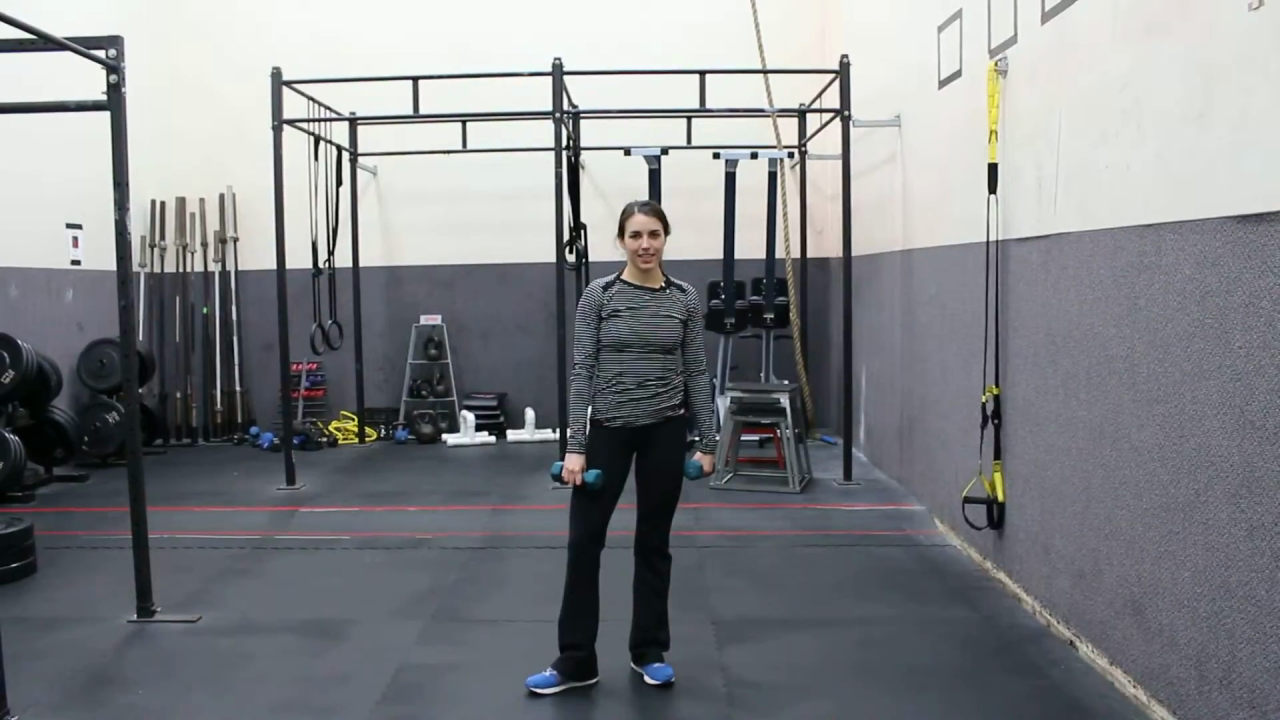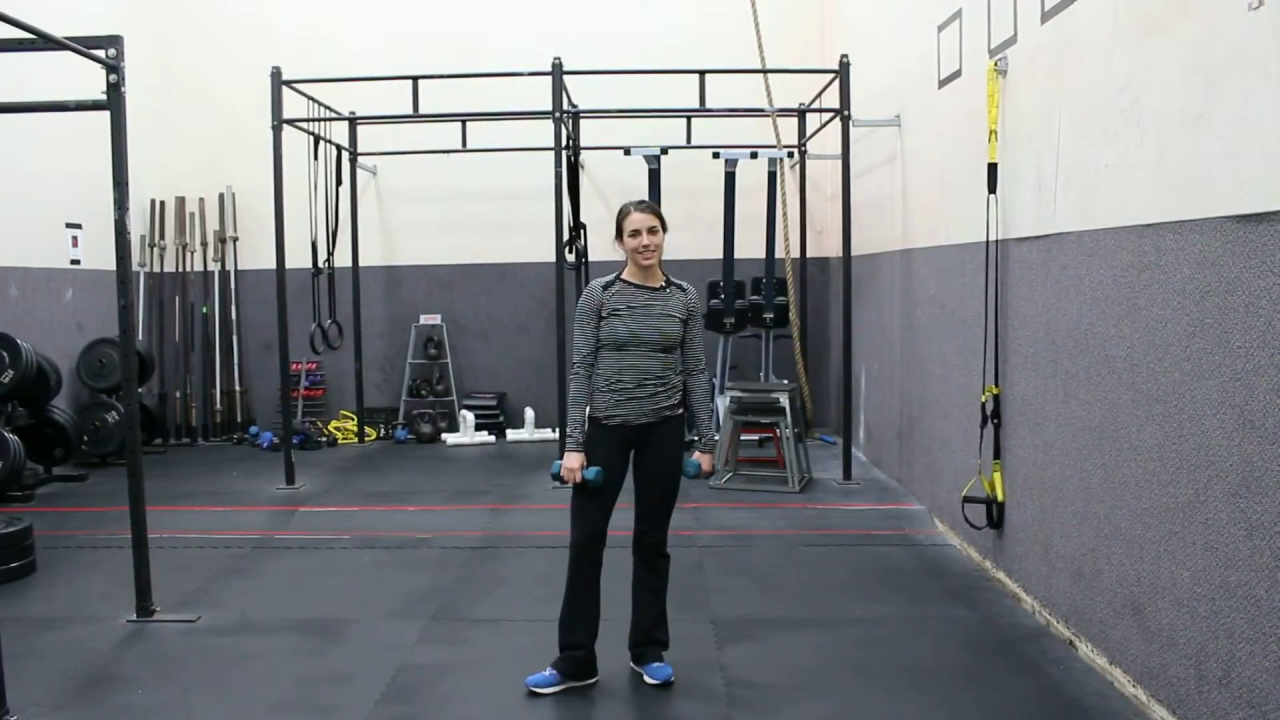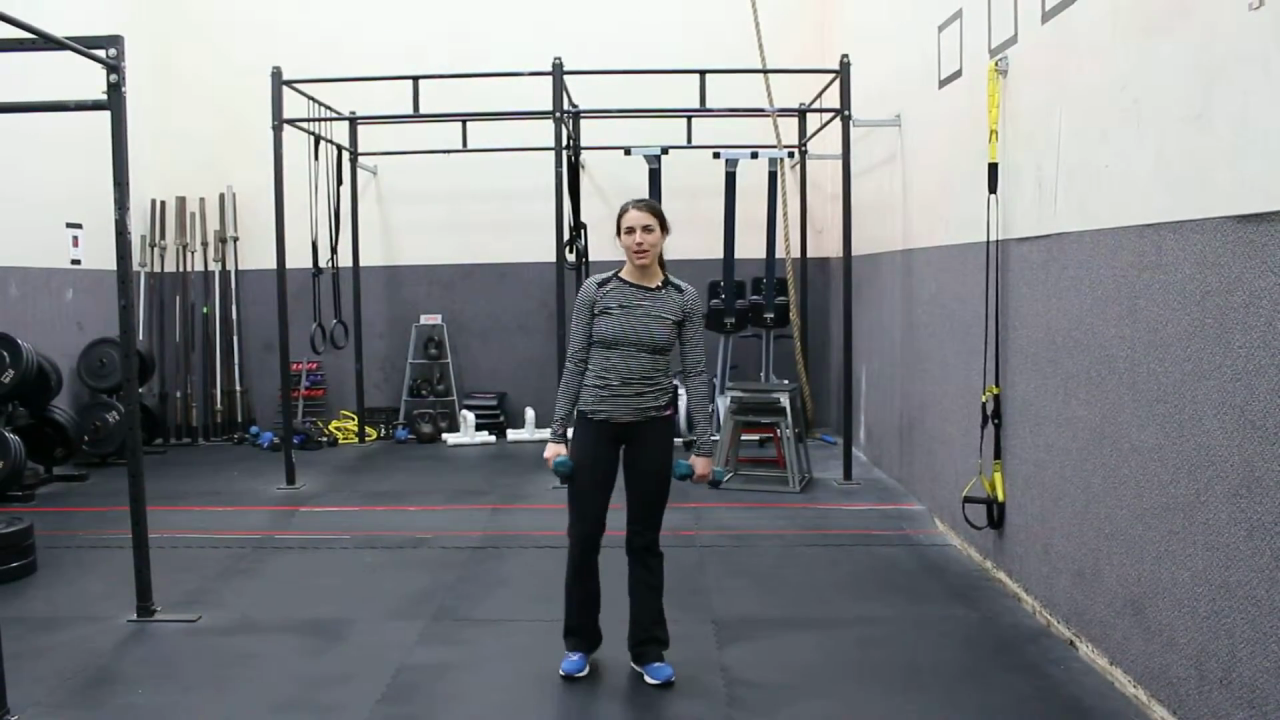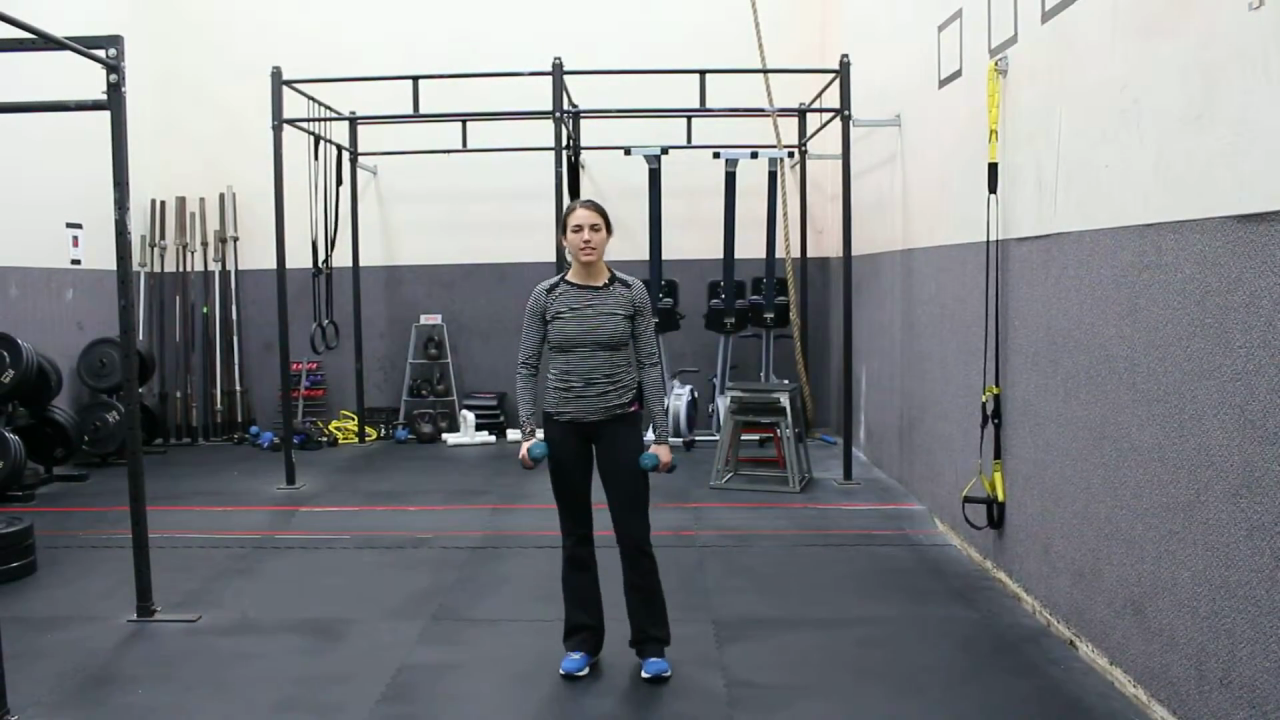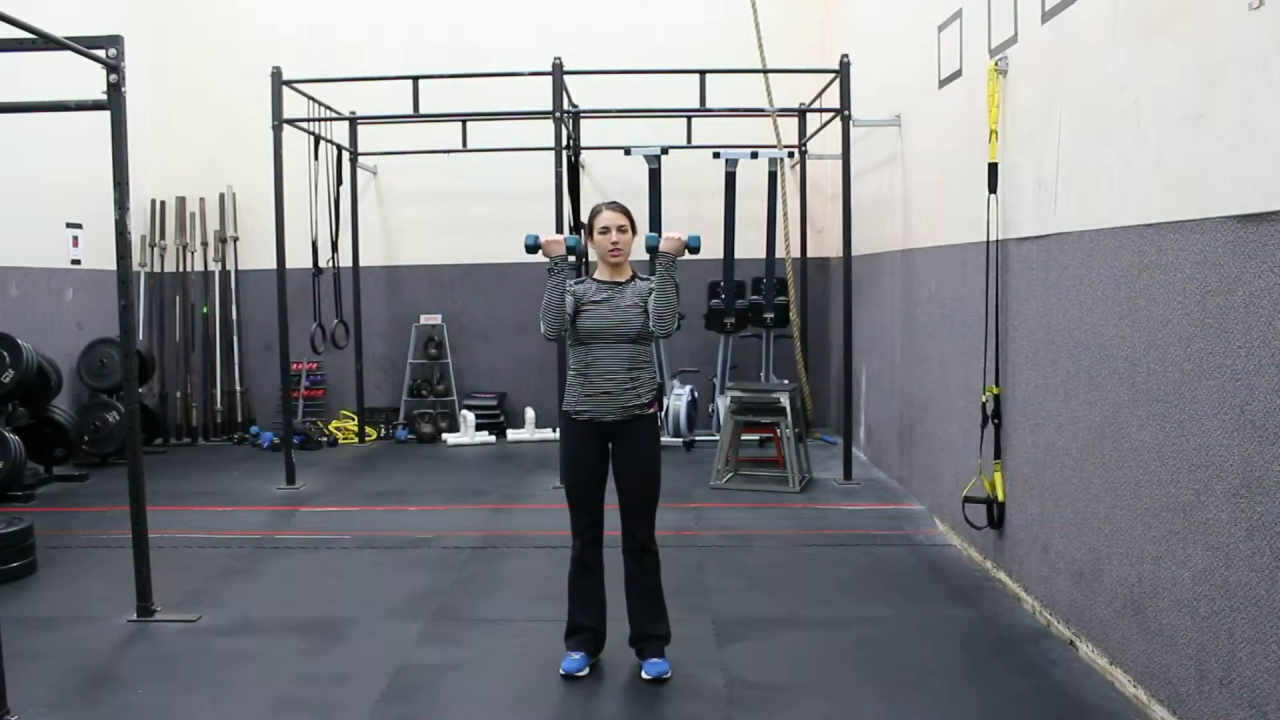
dt=1s
person 1, frame 1
left shoulder: (685, 298)
right shoulder: (598, 294)
left elbow: (697, 373)
right elbow: (582, 371)
left wrist: (708, 442)
right wrist: (575, 445)
left hip: (665, 431)
right hip: (608, 429)
left knee: (653, 542)
right knee: (583, 541)
left ankle: (649, 653)
right ankle: (575, 662)
person 1, frame 2
left shoulder: (685, 297)
right shoulder: (598, 294)
left elbow: (696, 372)
right elbow: (581, 370)
left wrist: (706, 441)
right wrist: (574, 443)
left hip: (663, 430)
right hip: (607, 428)
left knee: (652, 541)
right knee: (585, 541)
left ankle: (649, 651)
right ankle: (575, 661)
person 1, frame 3
left shoulder: (684, 298)
right shoulder: (594, 290)
left elbow: (696, 374)
right elbow: (575, 363)
left wrist: (703, 447)
right wrist: (556, 433)
left hip: (652, 427)
right hip: (595, 423)
left knee: (644, 541)
right knee: (583, 537)
left ankle: (648, 650)
right ankle: (580, 642)
person 1, frame 4
left shoulder: (632, 292)
right shoulder: (545, 295)
left elbow: (650, 364)
right elbow: (527, 367)
left wrist: (661, 434)
right wrist: (526, 430)
left hip: (620, 421)
right hip: (564, 425)
left knee: (633, 535)
right knee: (576, 536)
left ankle: (651, 645)
right ankle: (582, 642)
person 1, frame 5
left shoulder: (648, 287)
right shoulder: (573, 288)
left elbow: (664, 328)
right elbow: (552, 330)
left wrist: (667, 263)
right wrist: (557, 267)
left hip: (636, 421)
right hip: (581, 421)
left knee: (640, 536)
right knee: (585, 535)
left ankle: (651, 644)
right ankle: (582, 642)
